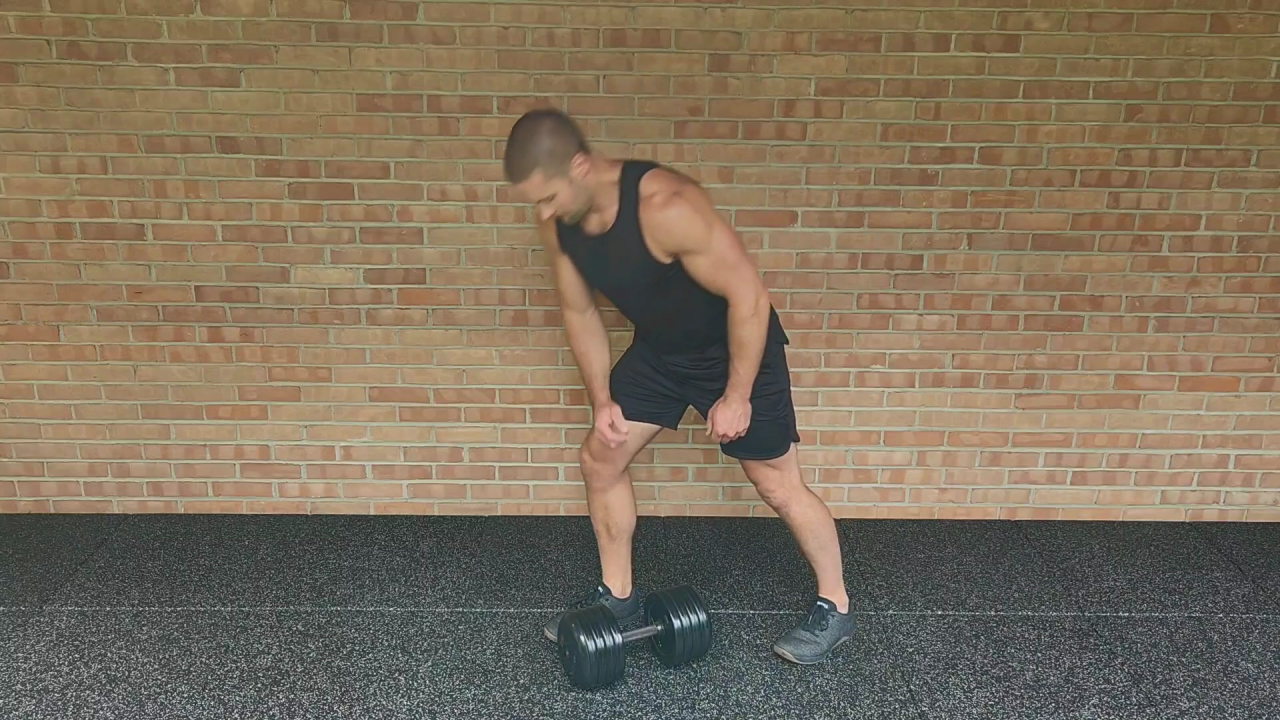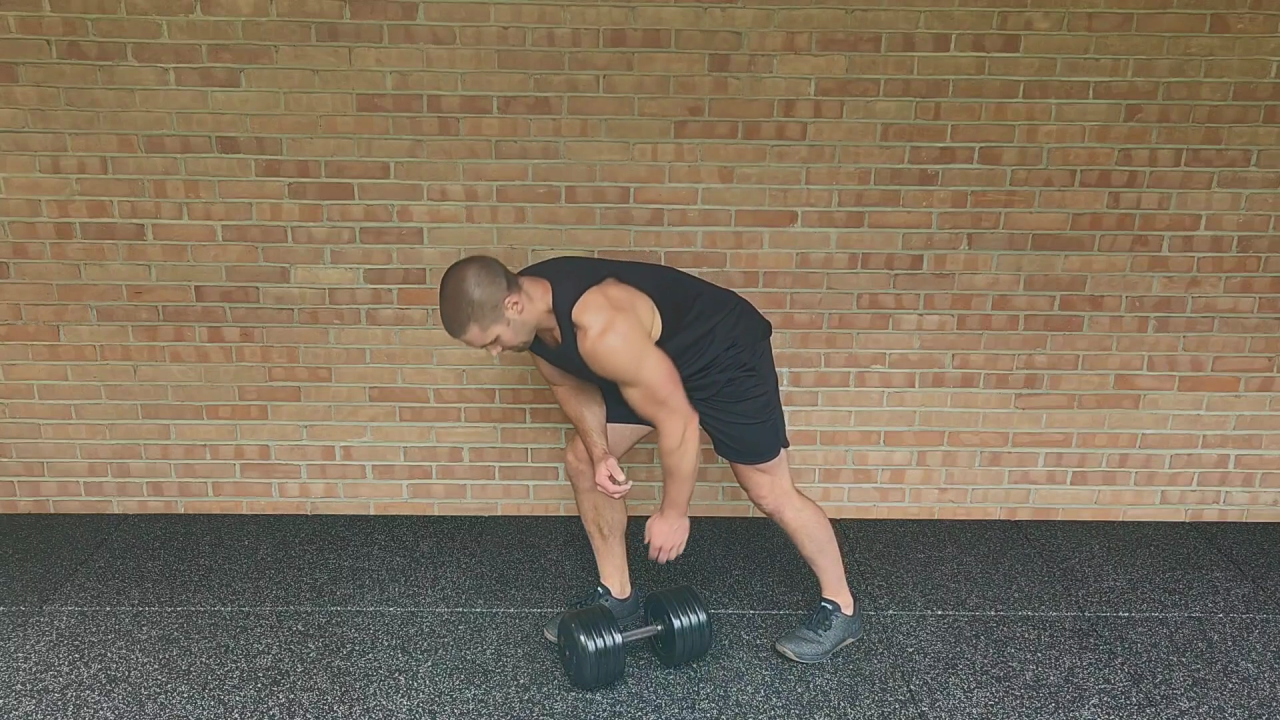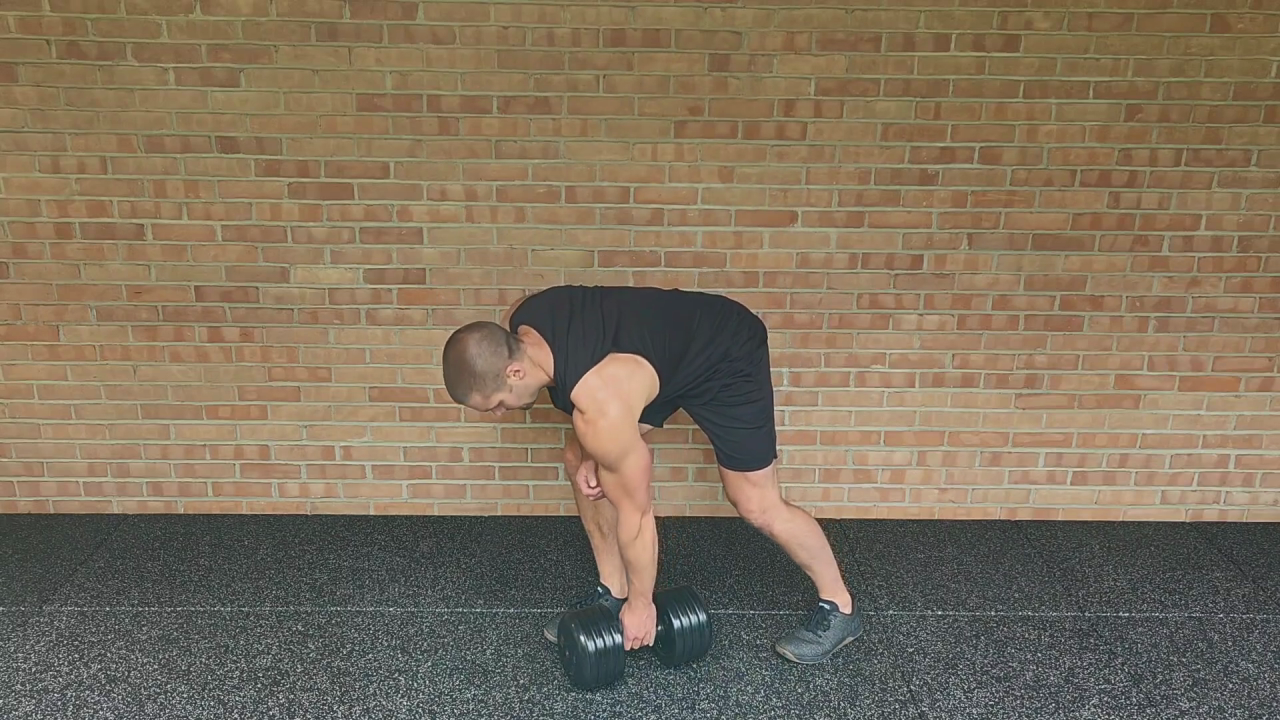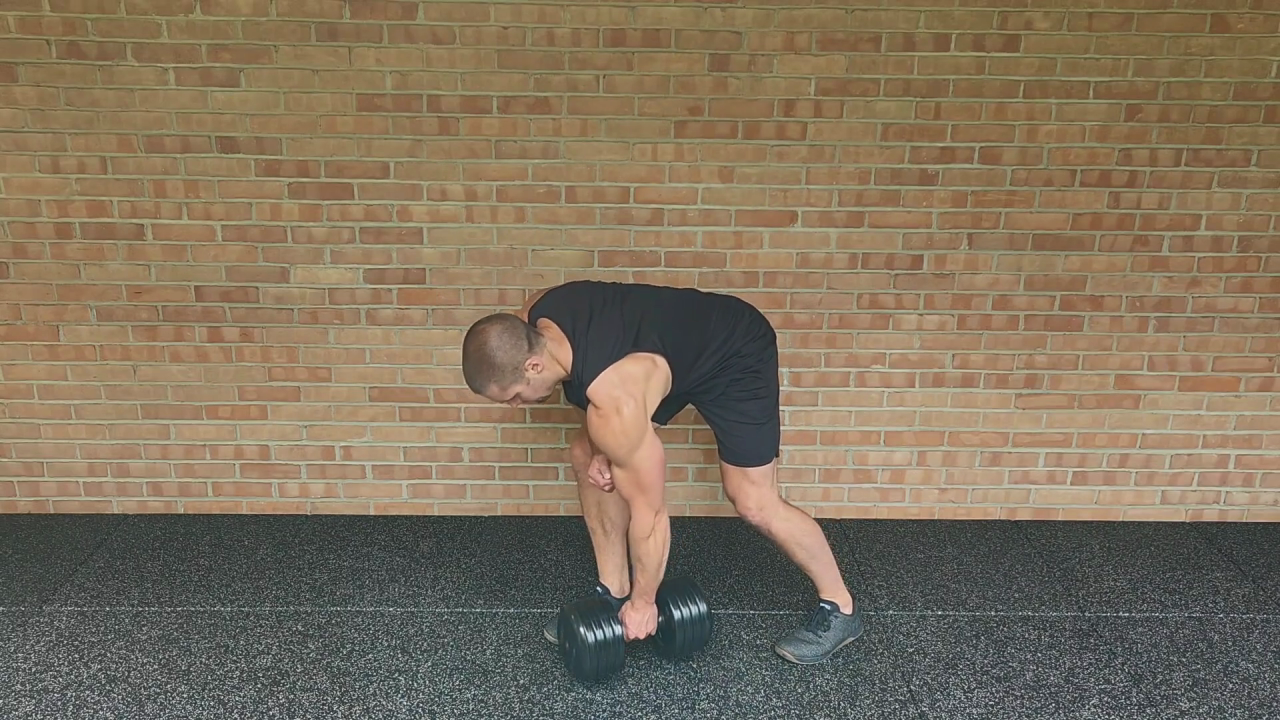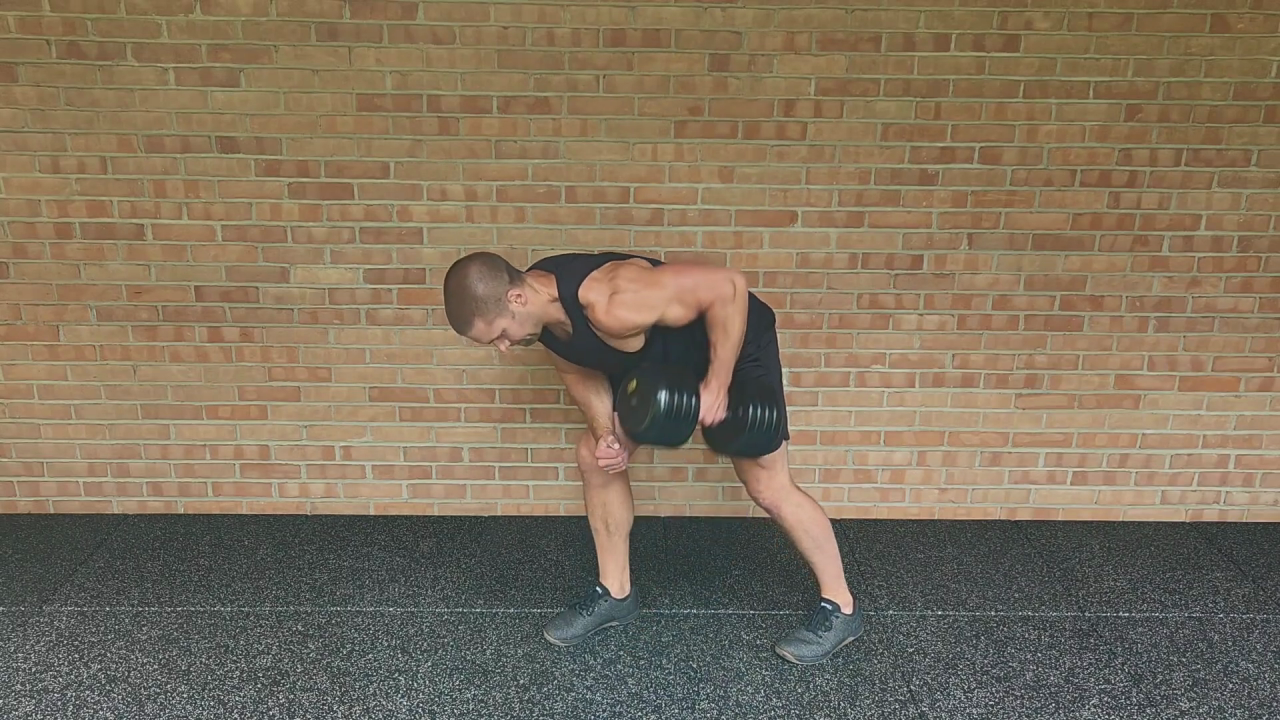
dt=0.5s
person 1, frame 1
left shoulder: (665, 206)
right shoulder: (558, 224)
left elbow: (750, 296)
right elbow: (580, 310)
left wrist: (736, 397)
right wrist: (602, 400)
left hip: (739, 343)
right hip: (661, 351)
left knee: (776, 486)
right knee: (600, 458)
left ankle: (834, 606)
right ankle: (618, 595)
person 1, frame 2
left shoulder: (602, 330)
right shoulder: (525, 311)
left elbow: (678, 422)
right elbow: (569, 383)
left wrist: (672, 514)
right wrist: (600, 452)
left hip: (725, 354)
right hip: (661, 358)
left knee: (770, 492)
right knee: (581, 461)
left ankle: (841, 608)
right ankle: (617, 594)
person 1, frame 3
left shoulder: (600, 402)
right shoulder: (515, 327)
left elbow: (635, 512)
left wrist: (641, 604)
right wrist: (589, 452)
left hip: (726, 356)
right hip: (666, 346)
left knee: (757, 504)
right knee: (579, 462)
left ankle: (839, 608)
right ankle: (613, 592)
person 1, frame 4
left shoulder: (615, 399)
right shoulder: (531, 322)
left elbow: (649, 510)
left wrist: (644, 602)
right wrist: (600, 448)
left hip: (736, 356)
right hip: (676, 344)
left knee: (754, 503)
right knee: (585, 456)
left ankle: (840, 608)
right ankle: (614, 591)
person 1, frame 5
left shoulder: (609, 305)
right shoulder: (539, 303)
left elbow: (728, 287)
right elbow: (578, 368)
left wrist: (717, 385)
right wrist: (604, 432)
left hip: (732, 346)
right hip: (658, 356)
left knee: (768, 488)
right knee: (594, 458)
left ankle: (841, 608)
right ankle: (616, 593)
